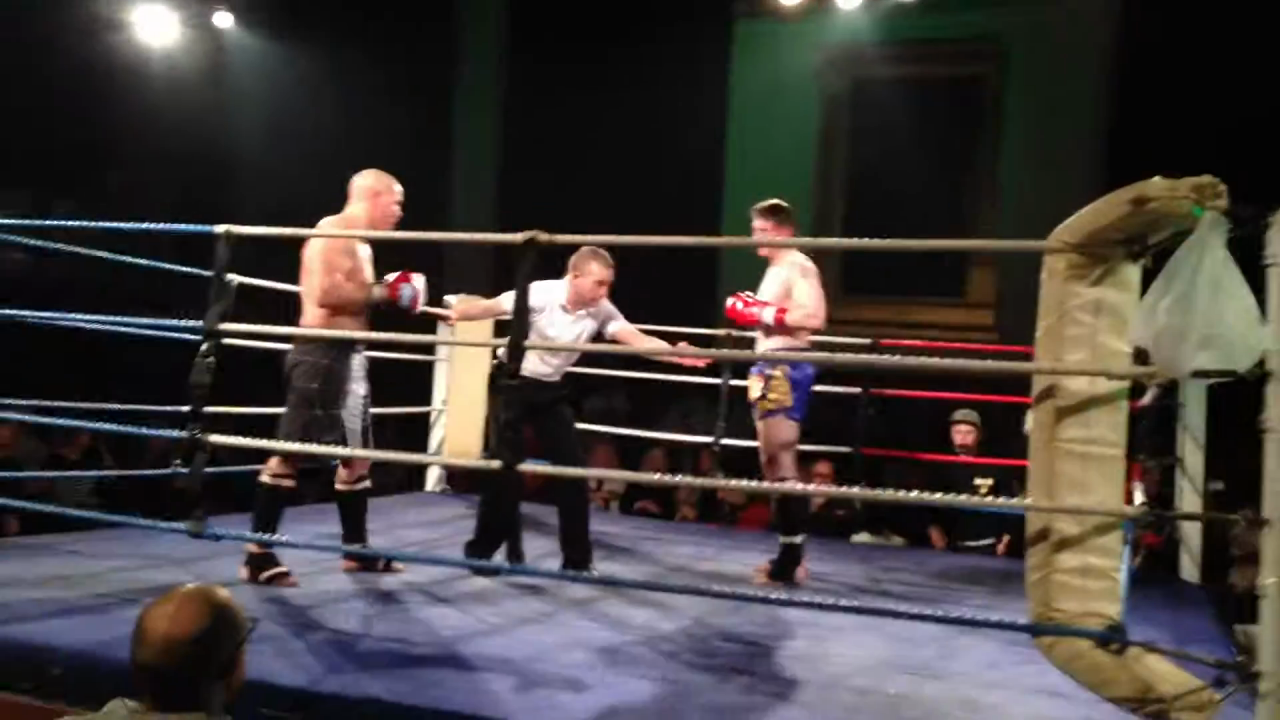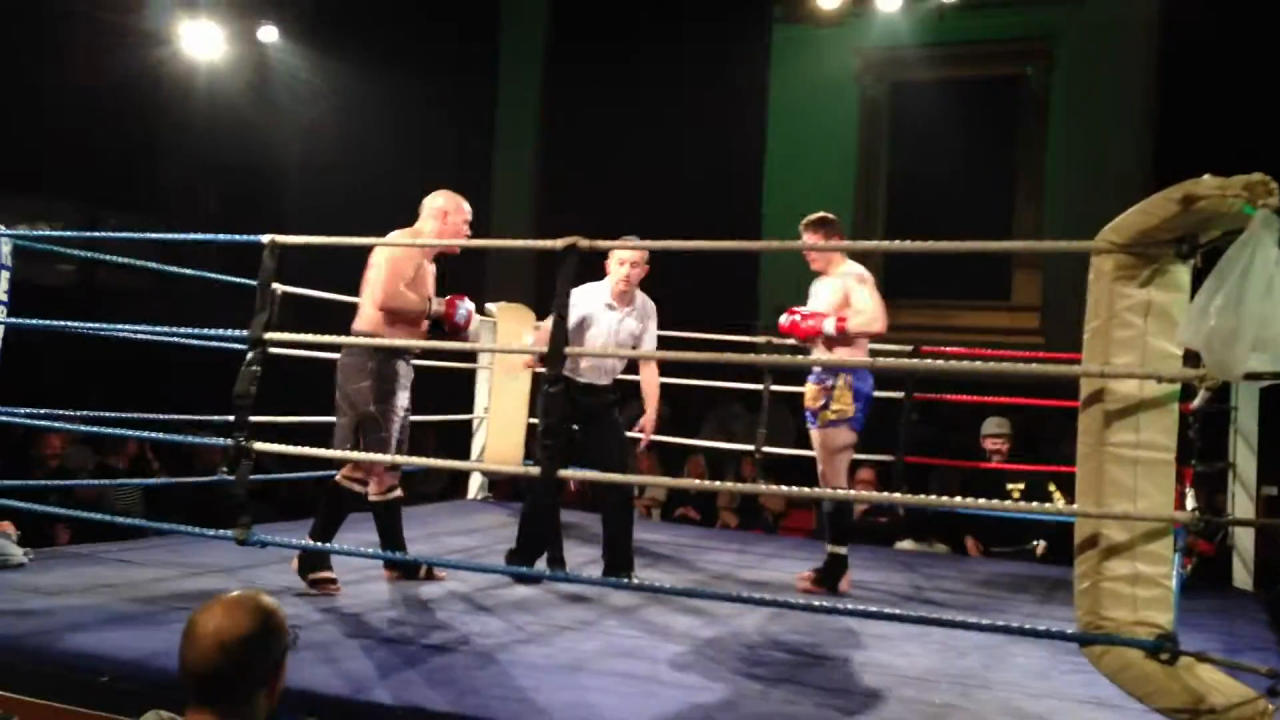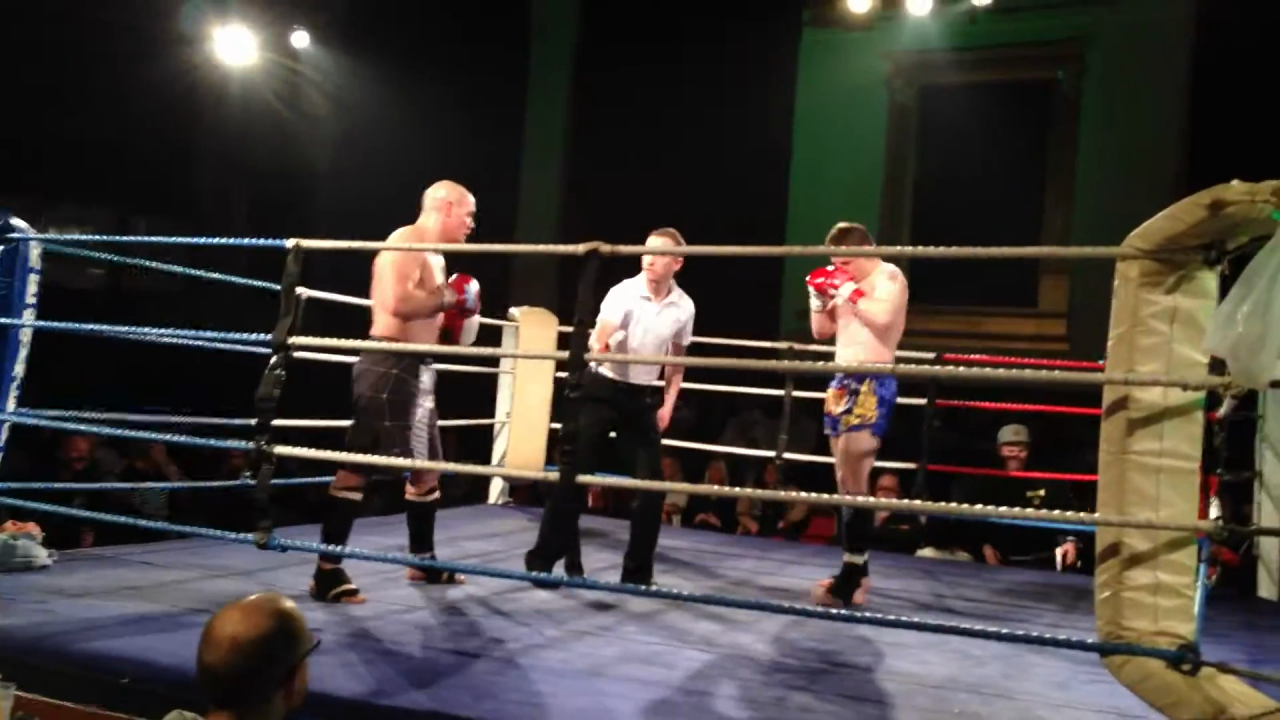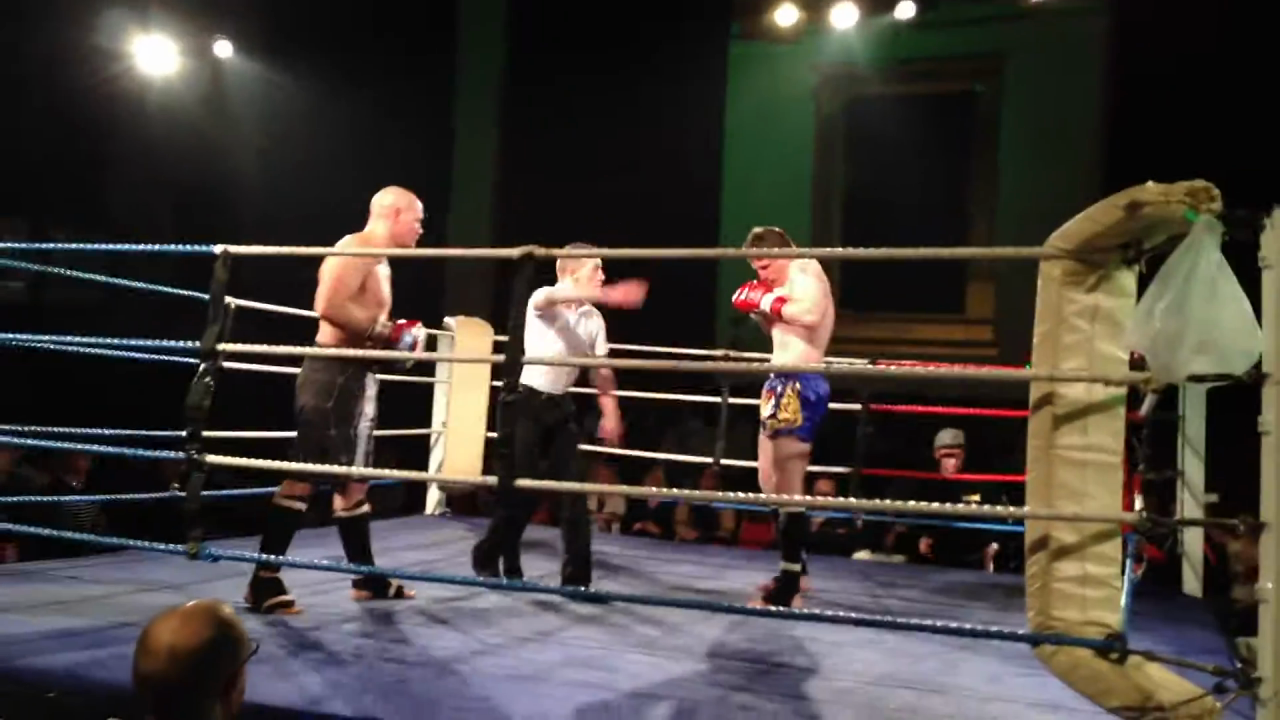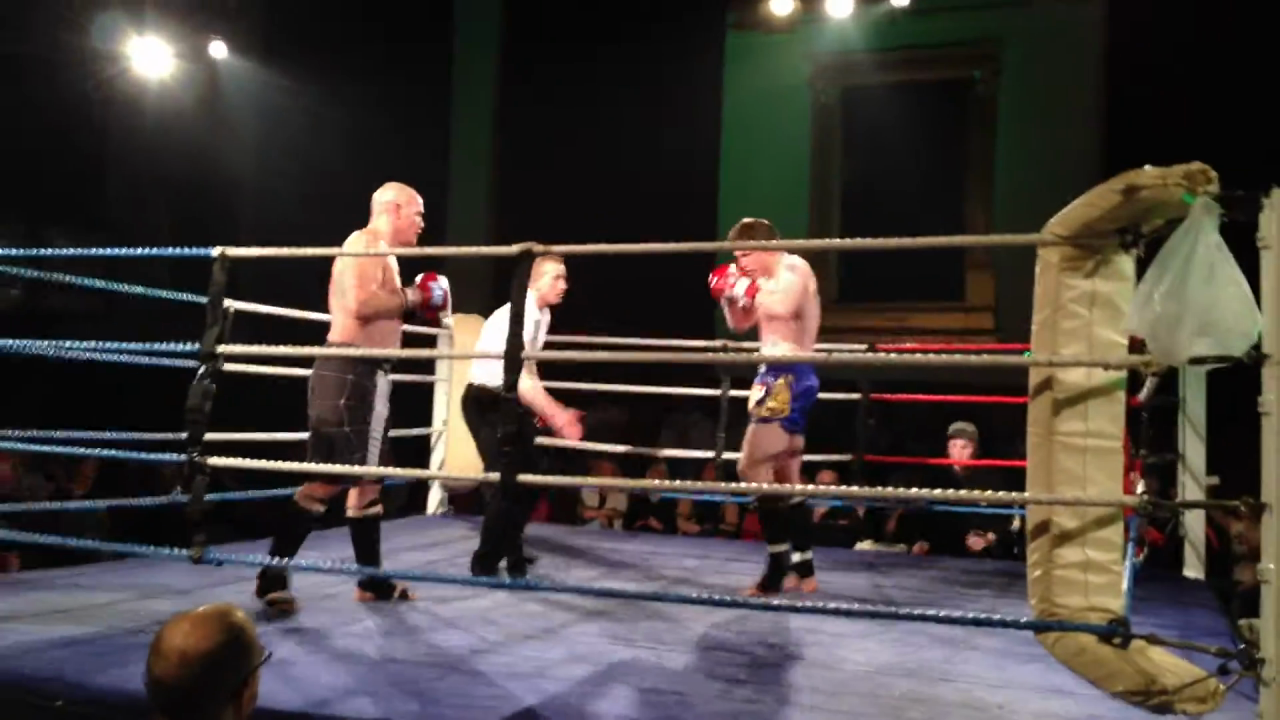
dt=0.4s
person 1, frame 1
left shoulder: (360, 244)
right shoulder: (334, 233)
right elbow: (326, 293)
left wrist: (390, 296)
right wrist: (384, 292)
left hip: (348, 355)
right hip: (322, 354)
left knee: (356, 456)
right knee: (293, 454)
left ankle: (356, 549)
right ankle: (258, 554)
person 1, frame 2
left shoulder: (424, 259)
right shoulder: (404, 244)
right elbow: (386, 297)
left wrist: (444, 324)
right wrist: (442, 309)
left hip: (393, 364)
right hip: (371, 361)
left knee: (388, 464)
right knee: (367, 460)
left ankle: (397, 559)
right ankle: (313, 552)
person 1, frame 3
left shoulder: (434, 255)
right shoulder: (406, 243)
right elbow: (398, 303)
left wrist: (449, 324)
right wrist: (453, 295)
left hip: (417, 369)
right hip: (389, 366)
left knee: (426, 466)
right knee: (359, 467)
left ankle: (423, 559)
right ankle: (327, 570)
person 1, frame 4
left shoulder: (379, 263)
right shoulder: (355, 250)
right elbow: (328, 306)
left wrist: (392, 335)
right wrist: (385, 330)
left hip: (358, 377)
right hip: (335, 374)
left knee: (354, 479)
right knee: (305, 476)
left ankle: (367, 578)
right ankle: (265, 580)
person 1, frame 5
left shoulder: (381, 253)
right shoulder: (367, 243)
right elbow: (362, 303)
left wrist: (414, 302)
right wrist: (414, 295)
left hip: (368, 375)
right hip: (348, 373)
left knee: (368, 481)
right knee: (327, 479)
left ankle: (372, 579)
right ankle: (273, 574)
person 2, frame 1
left shoulder: (799, 267)
right shoulder: (774, 270)
left elbow: (814, 317)
left wrist: (764, 313)
right wrist: (748, 311)
left hip: (787, 369)
right hip: (767, 368)
left knee: (781, 465)
right knee: (772, 465)
left ankle: (791, 560)
right ankle: (790, 552)
person 2, frame 2
left shoulder: (854, 276)
right shoulder: (818, 284)
left elbow: (877, 322)
left wrist: (825, 324)
right wrist: (798, 326)
left hip: (847, 381)
right hip: (821, 380)
left knee: (834, 474)
right knee: (827, 475)
left ankle: (836, 570)
right ankle: (833, 563)
person 2, frame 3
left shoulder: (888, 275)
right shoulder: (848, 285)
left elbow: (883, 316)
right elbow: (821, 331)
left wrist: (847, 288)
right wrist: (819, 294)
left hip: (870, 386)
right hip: (844, 384)
left knee: (853, 479)
right knee: (846, 479)
left ankle: (851, 582)
right ankle: (855, 569)
person 2, frame 4
left shoulder: (805, 269)
right shoulder: (784, 282)
left elbow: (811, 315)
left wrist: (769, 301)
right wrist: (758, 306)
left hip: (799, 386)
right hip: (782, 384)
left knee: (786, 486)
right knee: (770, 482)
left ankle: (789, 586)
right ankle: (794, 569)
person 2, frame 5
left shoulder: (792, 268)
right shoulder: (764, 280)
left elbow: (784, 307)
right elbow: (738, 324)
left wrist: (743, 290)
right wrist: (728, 290)
left hip: (790, 380)
right hip: (775, 379)
left knee: (752, 468)
right knee: (785, 478)
left ankle: (777, 567)
right ankle: (802, 569)
person 3, frame 1
left shoulder: (601, 311)
right shoulder: (539, 294)
left elbow: (636, 339)
right elbow: (490, 307)
left wrist: (674, 354)
right wrist: (456, 313)
left hip: (550, 390)
right hip: (511, 383)
left knee: (572, 468)
right knee: (506, 466)
left ankle: (576, 559)
right ankle: (481, 549)
person 3, frame 2
left shoulder: (646, 309)
right shoulder: (585, 297)
left elbow: (647, 364)
right elbow: (549, 330)
left wrist: (651, 412)
right wrist: (535, 350)
left hip: (604, 395)
right hip: (566, 389)
left knee: (620, 478)
left ankle: (618, 567)
right ankle: (524, 557)
person 3, frame 3
left shoulder: (684, 307)
right shoulder: (624, 293)
right elbow: (601, 334)
left wrist: (668, 405)
right wrist: (600, 346)
left hip: (642, 397)
right hip: (600, 389)
left knee: (652, 486)
right knee: (575, 476)
left ankle: (637, 574)
right ankle: (542, 559)
person 3, frame 4
left shoulder: (594, 319)
right shoulder: (544, 298)
left elbow: (601, 370)
right elbow: (555, 298)
left wrist: (611, 413)
right wrist: (609, 296)
left hip: (558, 406)
right hip: (523, 403)
left knee: (574, 490)
right knee: (520, 488)
left ankle: (576, 577)
right ankle: (488, 558)
person 3, frame 5
left shoulder: (543, 317)
right shoulder: (514, 317)
right elbow: (518, 376)
left wrist: (550, 406)
right wrist: (555, 413)
right hip: (485, 402)
right knee: (508, 481)
left ankle: (509, 549)
right ankle: (486, 562)
